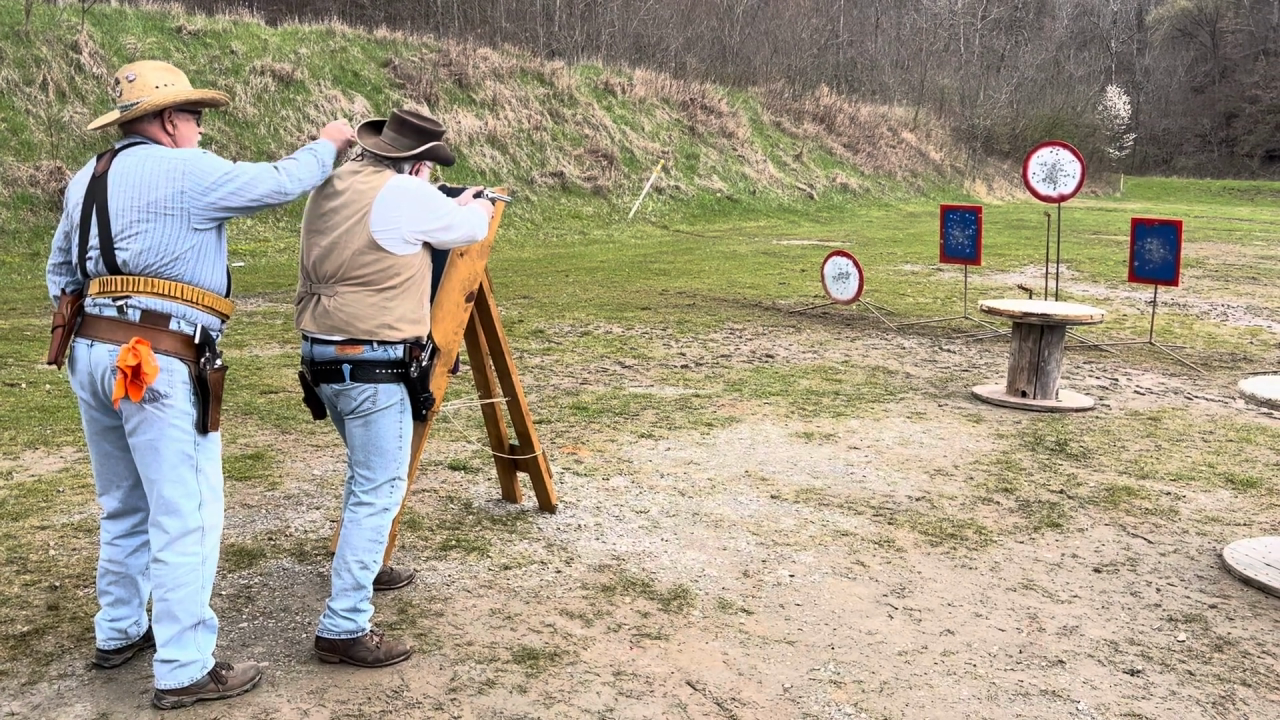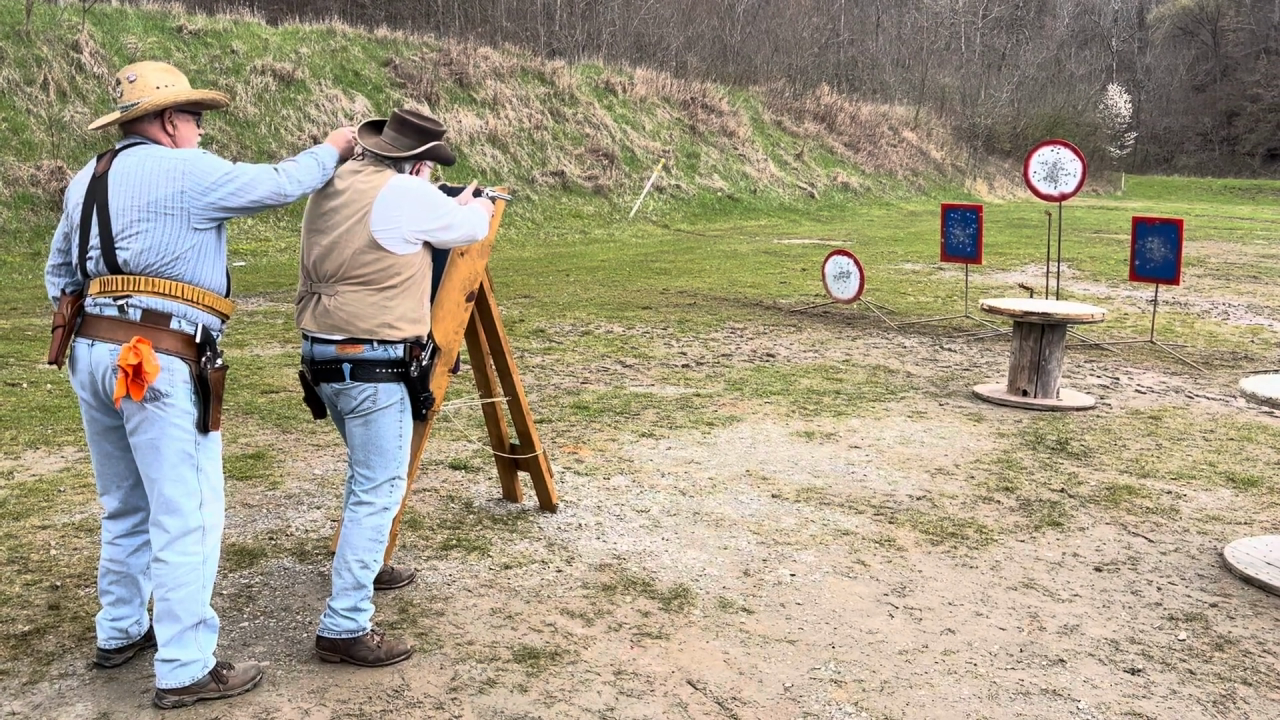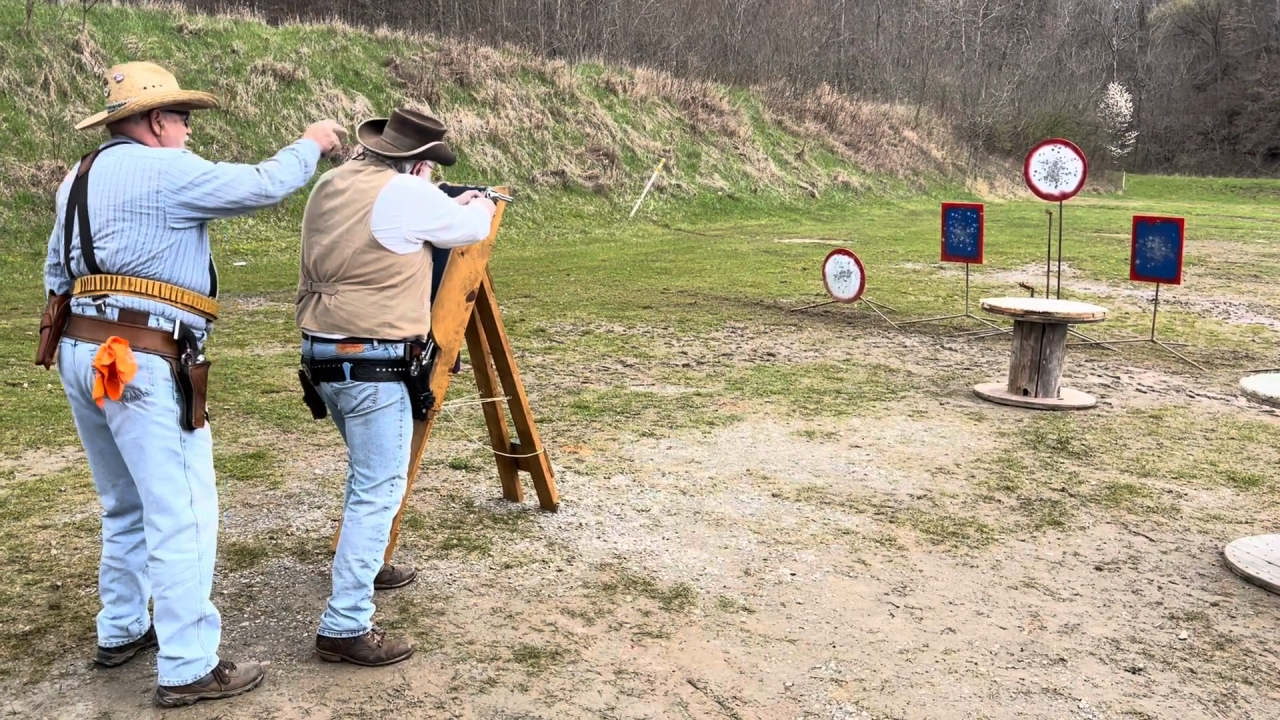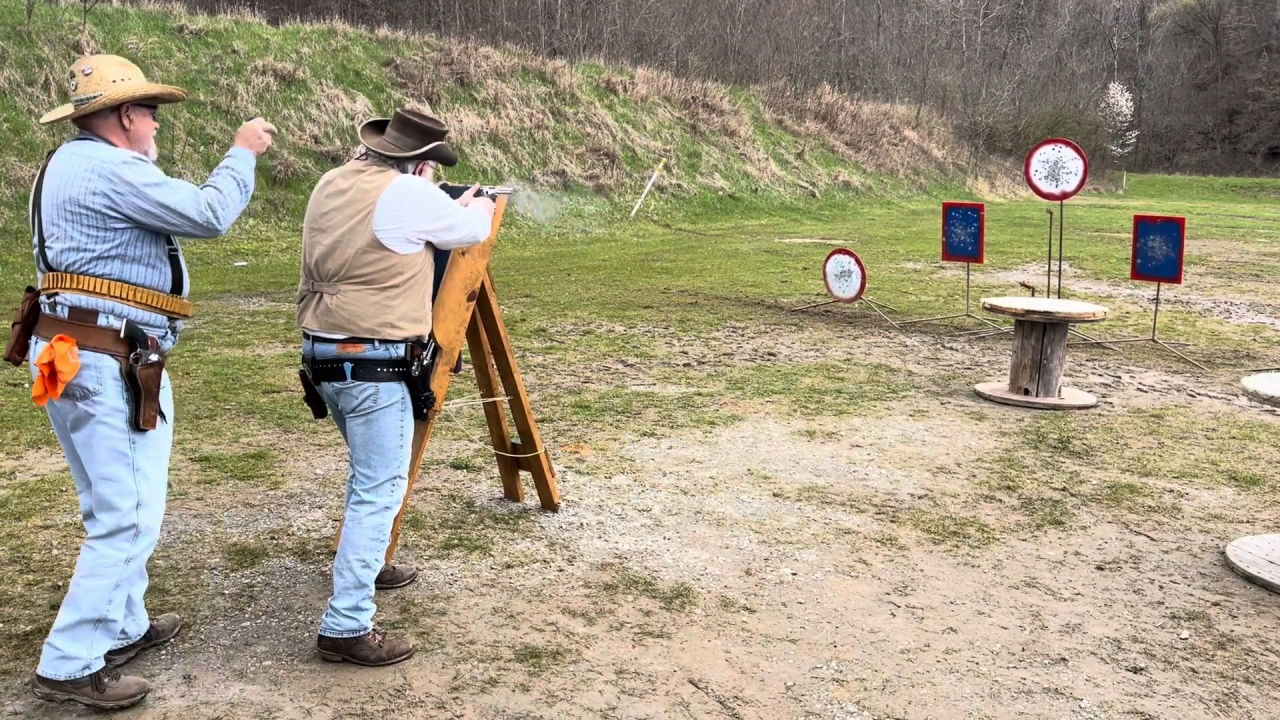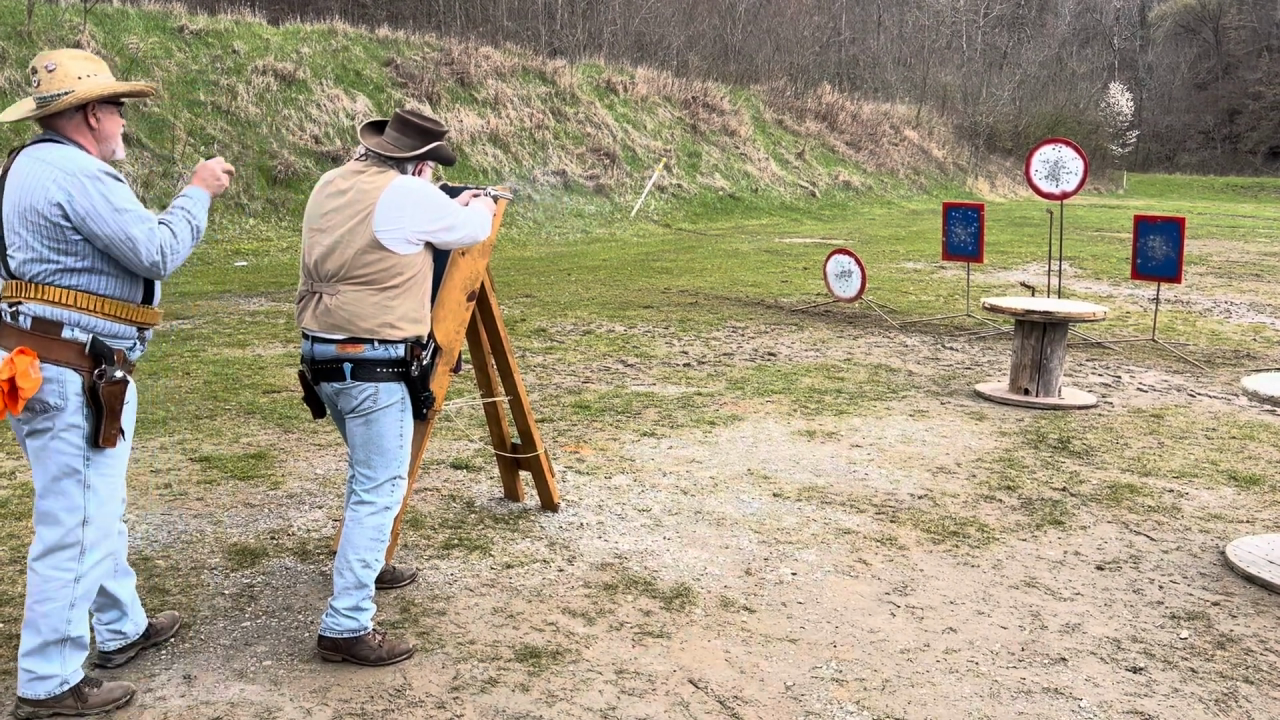
dt=0.4s
person 1, frame 1
left shoulder: (86, 179)
right shoulder: (184, 171)
left elbow: (61, 271)
right elbow: (281, 182)
right wrist: (327, 144)
left hip: (92, 352)
right hip: (158, 361)
left knee: (125, 506)
right knee: (185, 516)
left ankle: (119, 631)
right ankle: (183, 669)
person 1, frame 2
left shoulder: (86, 180)
right shoulder: (184, 172)
left elbow: (60, 272)
right elbow: (280, 184)
right wrist: (331, 150)
left hip: (92, 353)
right hip: (159, 361)
left knee: (126, 506)
right knee: (186, 516)
left ankle: (119, 631)
right ankle: (184, 670)
person 1, frame 3
left shoulder: (81, 178)
right shoulder: (161, 170)
left elbow: (57, 271)
right elbow: (263, 186)
right wrist: (311, 145)
left hip: (85, 352)
right hip: (146, 362)
left knee: (127, 506)
right knee: (183, 515)
left ankle: (121, 630)
right ankle: (190, 667)
person 1, frame 4
left shoulder: (61, 169)
right shoulder: (111, 169)
right elbow: (209, 215)
right wrist: (243, 151)
left hip: (67, 352)
right hip: (109, 361)
left knee: (110, 507)
right knee: (127, 516)
left ankle: (123, 627)
right ankle: (70, 665)
person 1, frame 5
right shoulder: (77, 176)
right elbow: (158, 254)
right wrist: (198, 191)
right hip: (74, 373)
left knee: (98, 509)
right knee: (73, 526)
left ankle: (122, 628)
person 2, frame 1
left shoulder: (330, 186)
right shoulder: (404, 194)
right elbow: (469, 230)
left wrist: (451, 203)
right wrist: (479, 206)
left hip: (324, 358)
right hip: (372, 366)
left knee: (366, 474)
right knee: (378, 492)
left ankle: (364, 566)
right ankle: (343, 627)
person 2, frame 2
left shoulder: (330, 185)
right shoulder: (405, 194)
right elbow: (468, 228)
left wrist: (453, 204)
right wrist: (479, 206)
left hip: (324, 358)
right hip: (372, 364)
left knee: (367, 473)
right knee: (378, 491)
left ankle: (363, 566)
right ankle: (344, 627)
person 2, frame 3
left shoulder: (330, 185)
right shoulder: (404, 194)
right elbow: (470, 230)
left wrist: (451, 205)
right wrist: (479, 206)
left hip: (324, 358)
right hip: (372, 365)
left knee: (367, 473)
right knee: (378, 491)
left ankle: (364, 565)
right ankle: (344, 626)
person 2, frame 4
left shoulder: (332, 184)
right shoulder: (407, 194)
right elbow: (471, 230)
left wrist: (453, 205)
right wrist: (481, 207)
left hip: (325, 356)
right hip: (373, 363)
left knee: (368, 472)
right knee: (379, 490)
left ankle: (365, 565)
right ankle: (346, 626)
person 2, frame 5
left shoulder: (330, 184)
right shoulder: (407, 195)
right elbow: (470, 230)
left wrist: (454, 205)
right wrist: (481, 206)
left hip: (323, 356)
right hip: (371, 364)
left knee: (367, 473)
right knee: (378, 490)
left ankle: (364, 566)
right ankle: (345, 625)
